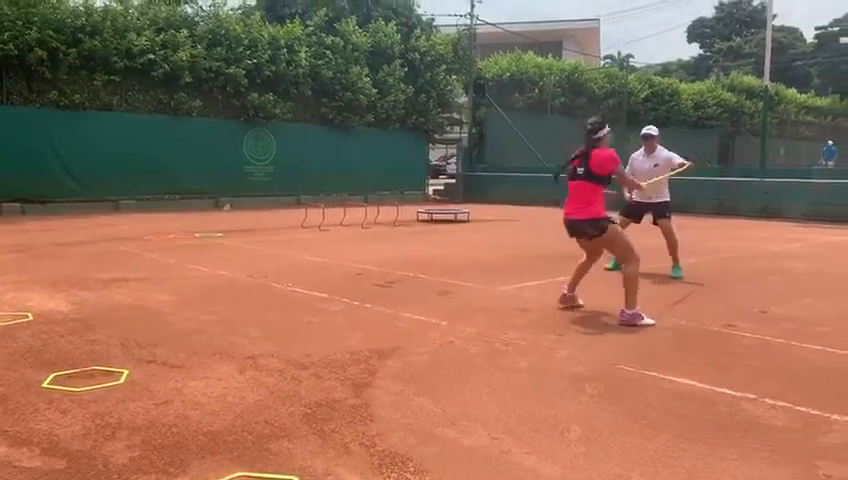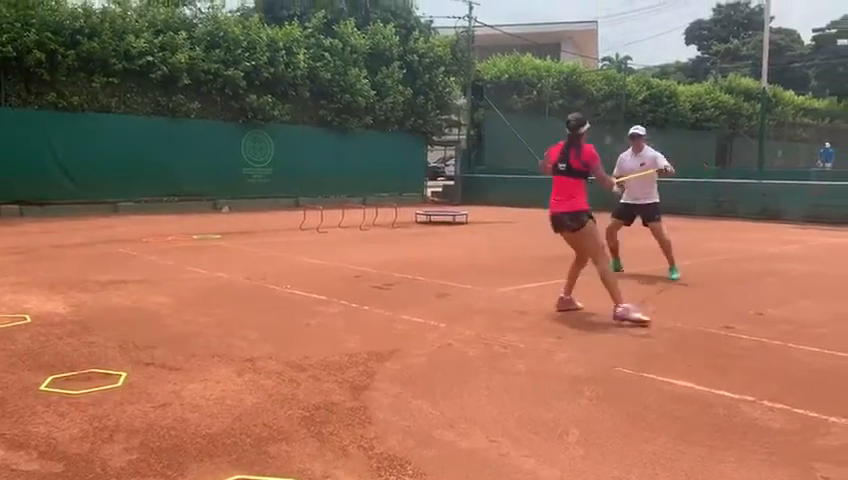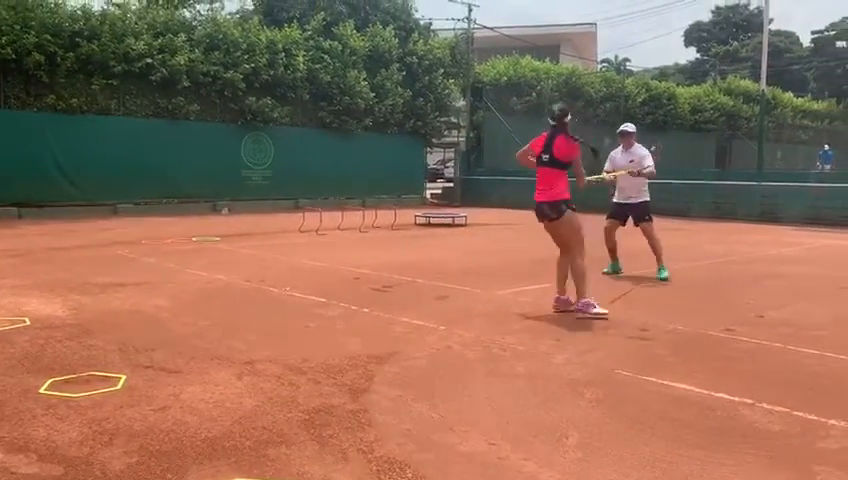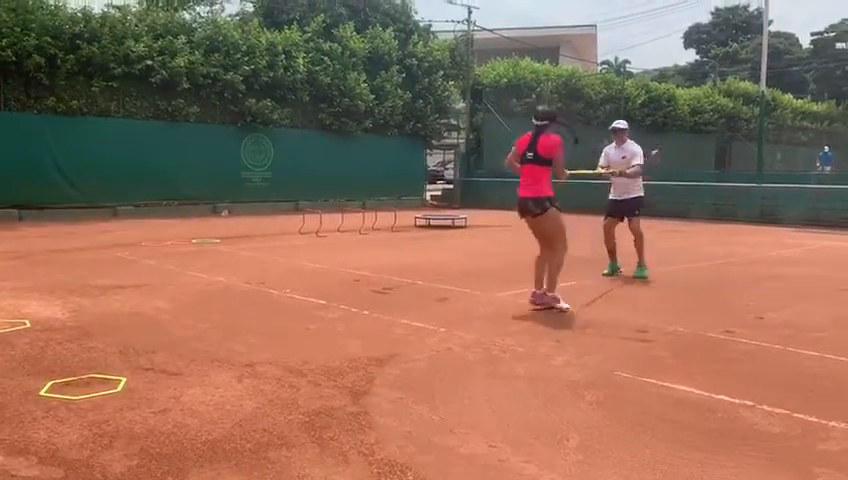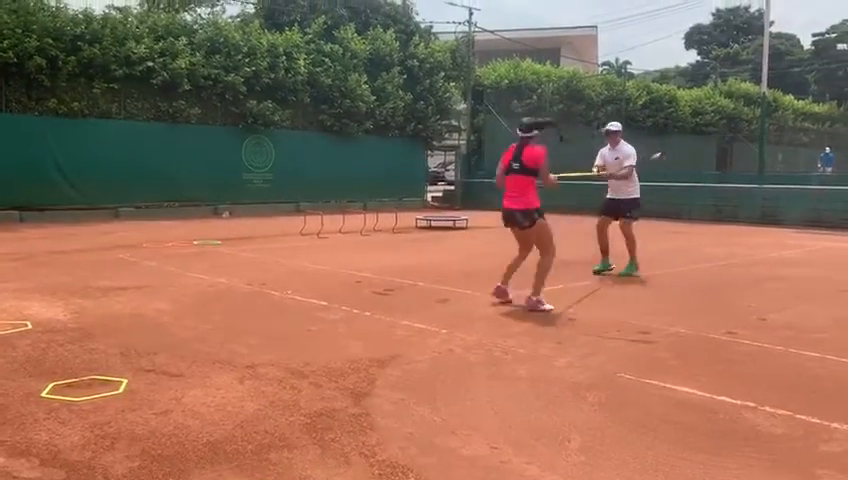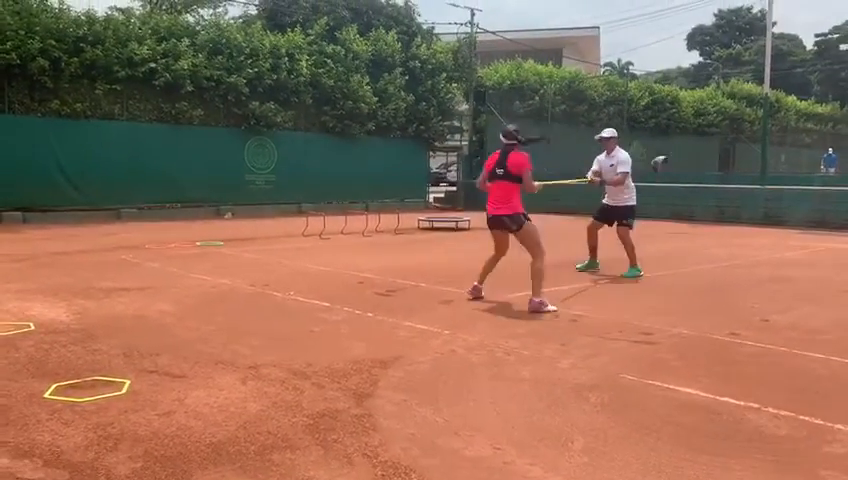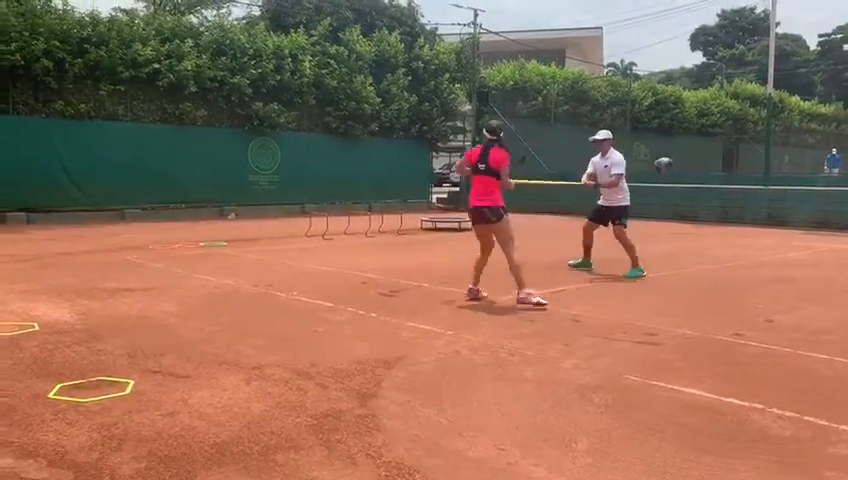
dt=0.1s
person 1, frame 1
left shoulder: (579, 155)
right shoulder: (607, 155)
right elbow: (626, 181)
right wrist: (639, 186)
left hip: (571, 220)
right hip: (592, 220)
left knee: (593, 254)
right knee: (631, 259)
left ankle: (568, 294)
right ankle: (630, 312)
person 1, frame 2
left shoulder: (557, 149)
right shoulder: (587, 151)
left elbow: (545, 167)
right elbow: (602, 180)
right wrist: (612, 185)
left hip: (556, 214)
right hip: (575, 214)
left knee: (583, 255)
right knee: (601, 260)
left ankle: (565, 298)
right ankle: (622, 308)
person 1, frame 3
left shoulder: (540, 140)
right shoulder: (570, 142)
left elbow: (520, 157)
right elbow: (579, 175)
right wrist: (584, 180)
left hip: (541, 203)
right hip: (558, 203)
left knee: (566, 250)
right knee: (577, 251)
left ankle: (561, 298)
right ankle: (584, 301)
person 1, frame 4
left shoulder: (524, 139)
right shoulder: (554, 140)
left elbow: (509, 163)
right elbow: (560, 173)
right wrist: (562, 173)
left hip: (523, 199)
right hip: (541, 199)
left knee: (546, 246)
right knee: (560, 245)
left ankle: (538, 292)
right ankle: (549, 294)
person 1, frame 5
left shoulder: (509, 151)
right shoulder: (538, 151)
left elbow: (499, 180)
right elbow: (547, 181)
right wrist: (553, 179)
left hip: (509, 210)
right hip: (527, 210)
left knee: (524, 250)
right knee: (548, 253)
left ankle: (502, 287)
right ankle: (535, 298)
person 1, frame 6
left shoulder: (493, 158)
right shoulder: (521, 157)
left elbow: (481, 184)
right elbow: (529, 186)
right wrist: (536, 186)
left hip: (493, 215)
right hip: (512, 215)
left knee: (500, 252)
right knee: (538, 254)
left ankle: (477, 287)
right ankle: (537, 300)
person 1, frame 7
left shoulder: (474, 151)
right shoulder: (501, 154)
left elbow: (459, 168)
right elbow: (504, 183)
right wrist: (511, 184)
left hip: (475, 208)
right hip: (493, 207)
left knee: (486, 249)
right knee: (510, 251)
left ankle: (474, 288)
right ankle: (524, 292)
person 2, frame 1
left shoulder: (666, 156)
right shoulder: (635, 157)
left elbow: (682, 163)
left wrist: (687, 165)
right wrist: (626, 192)
left hip: (659, 199)
right hip: (637, 199)
left knee: (668, 229)
right knee: (618, 226)
left ankle: (676, 266)
right ankle: (618, 261)
person 2, frame 2
left shoulder: (653, 155)
right shoulder: (623, 157)
left elbow: (669, 170)
right elbow: (615, 177)
left wrist: (666, 169)
left hip: (649, 201)
right hip: (628, 200)
left knee: (658, 232)
right knee: (611, 229)
left ankle: (673, 267)
right ankle: (616, 263)
person 2, frame 3
left shoulder: (643, 153)
right shoulder: (614, 154)
left elbow: (652, 172)
right elbow: (606, 173)
left wrist: (641, 173)
left hip: (640, 199)
right hip: (620, 199)
left knee: (649, 231)
right knee: (608, 229)
left ankle: (661, 267)
right ankle: (614, 264)
person 2, frame 4
left shoulder: (635, 149)
right shoulder: (608, 150)
left elbow: (638, 172)
right elbow: (601, 168)
left wrist: (622, 173)
right wrist: (603, 171)
left hip: (634, 195)
right hip: (616, 195)
left knee: (634, 227)
right knee: (608, 227)
left ankle: (641, 265)
right ankle: (614, 265)
person 2, frame 5
left shoulder: (628, 150)
right shoulder: (603, 151)
left elbow: (628, 173)
right elbow: (597, 168)
left wrist: (611, 175)
right wrist: (597, 171)
left hip: (630, 195)
right hip: (613, 195)
left knee: (625, 228)
right knee: (601, 225)
left ankle: (633, 264)
right ankle: (605, 262)
person 2, frame 6
left shoulder: (623, 157)
right shoulder: (600, 158)
left elbow: (621, 180)
right elbow: (593, 172)
left wrist: (602, 181)
right wrist: (591, 177)
left hip: (625, 202)
right hip: (609, 201)
left knee: (623, 234)
right knee: (592, 227)
left ankle: (635, 267)
right ankle: (592, 262)
person 2, frame 7
left shoulder: (617, 158)
right shoulder: (595, 160)
left elbow: (615, 182)
right elbow: (588, 175)
left wrist: (596, 184)
right wrist: (585, 180)
left hip: (619, 202)
right hip: (604, 202)
left knee: (619, 233)
right knee: (587, 228)
left ankle: (637, 267)
right ankle: (586, 261)
